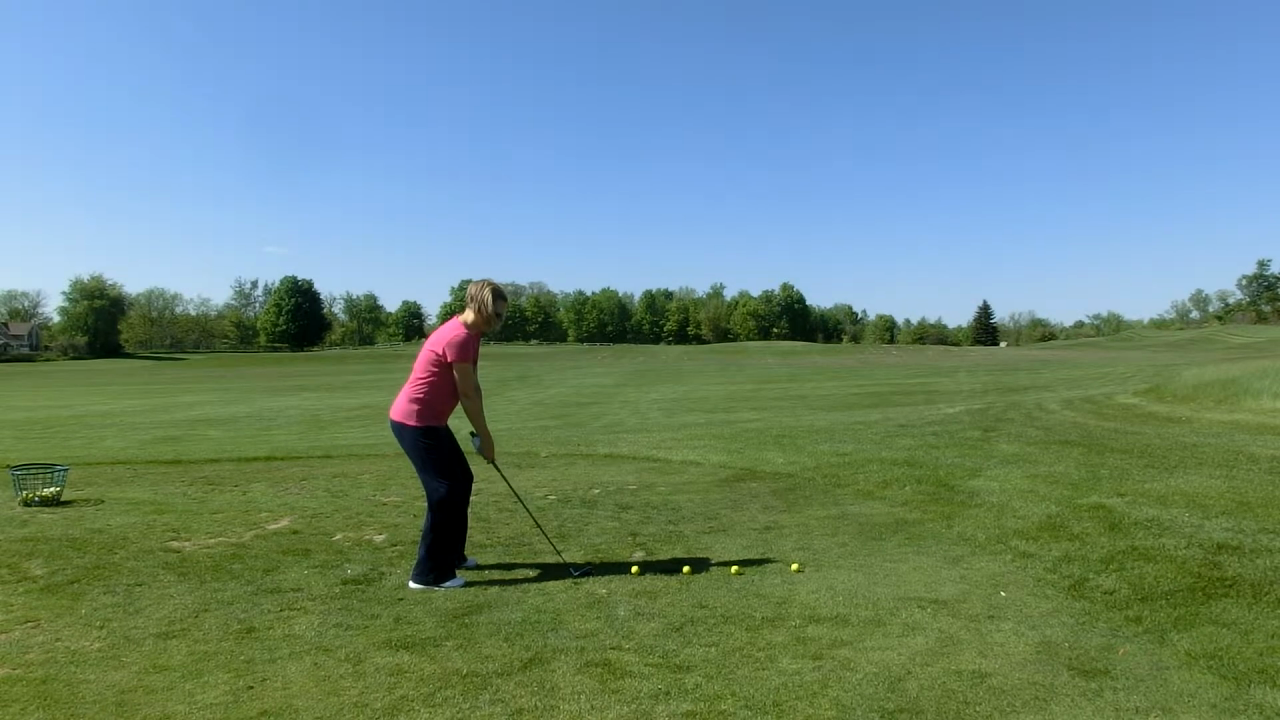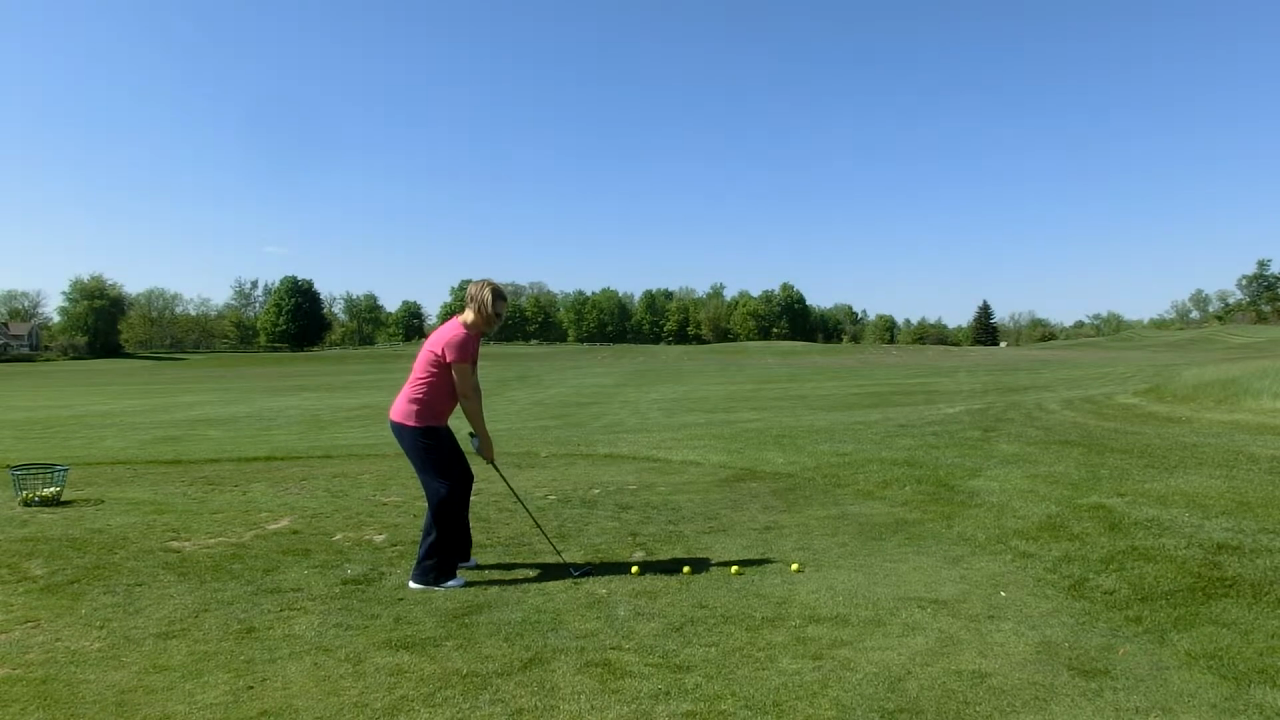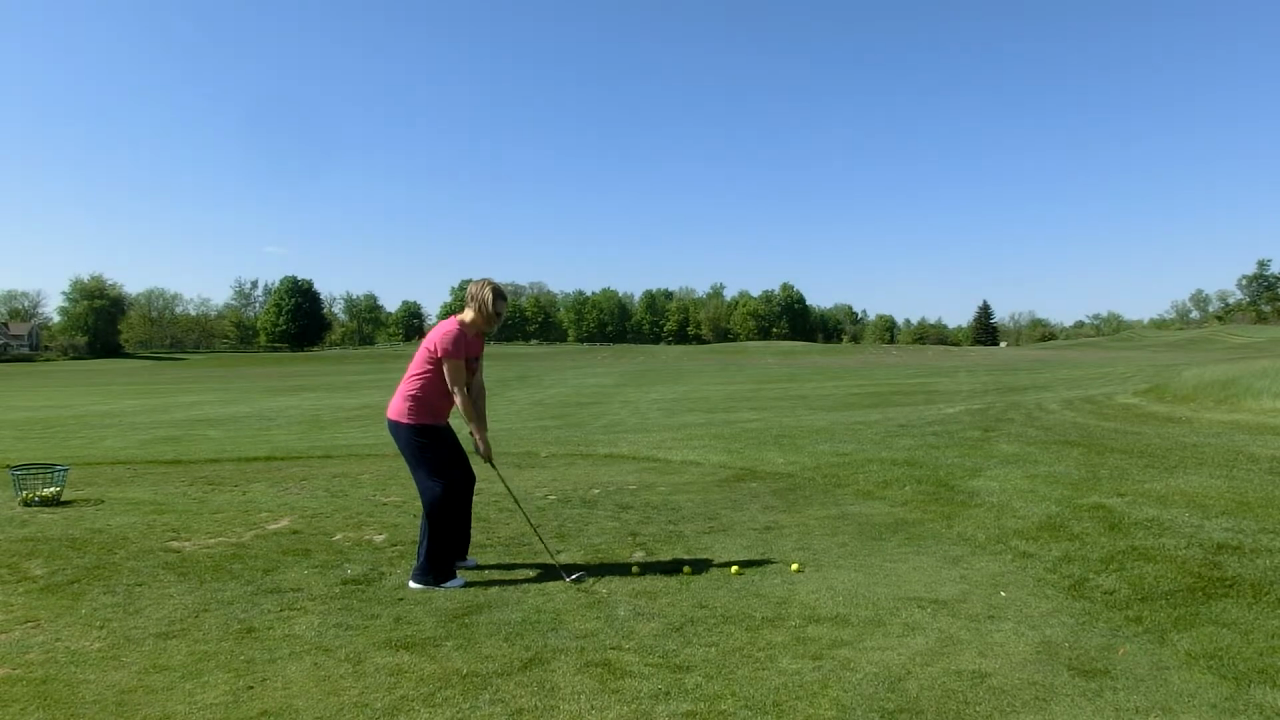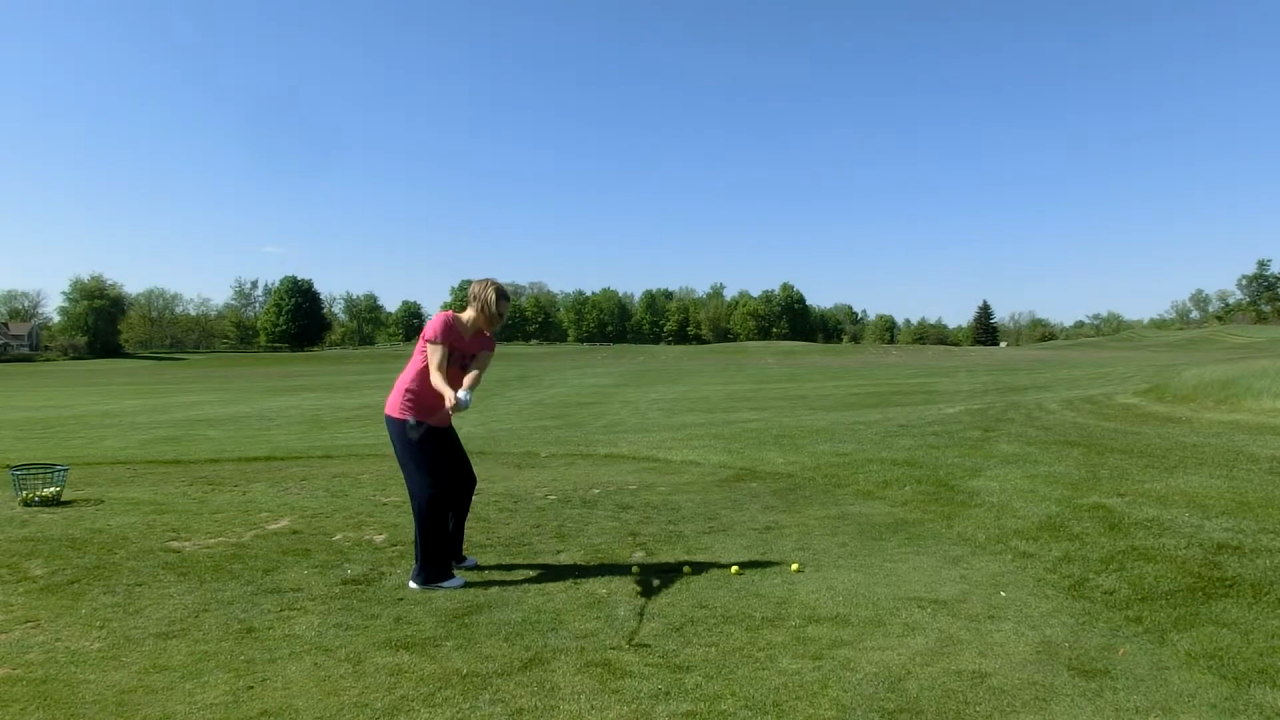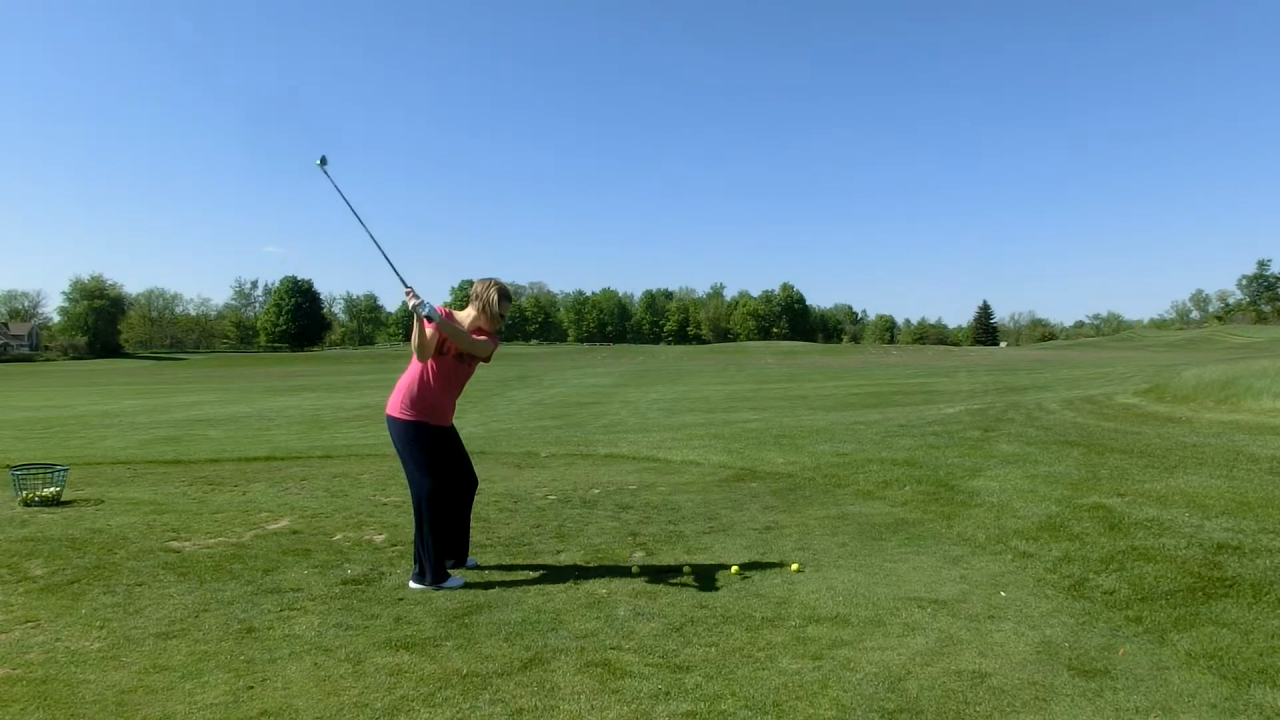
dt=0.2s
person 1, frame 1
left shoulder: (469, 333)
right shoulder: (459, 338)
left elbow: (473, 386)
right elbow: (466, 394)
left wrist: (481, 433)
right wrist: (485, 437)
left hip: (429, 420)
right hip: (415, 421)
left knee: (461, 480)
right knee: (445, 490)
left ankle: (450, 553)
right ankle: (428, 573)
person 1, frame 2
left shoulder: (470, 334)
right shoulder: (457, 338)
left elbow: (473, 386)
right elbow: (465, 395)
left wrist: (482, 433)
right wrist: (484, 438)
left hip: (431, 420)
right hip: (414, 421)
left knee: (461, 480)
right knee: (445, 490)
left ankle: (452, 551)
right ankle: (429, 573)
person 1, frame 3
left shoulder: (477, 337)
right shoulder: (451, 333)
left elbow: (477, 384)
right elbow: (457, 392)
left wrist: (483, 431)
right wrist: (479, 437)
left hip: (435, 420)
right hip: (410, 419)
left knee: (463, 480)
right knee: (440, 490)
left ankle: (452, 552)
right ankle: (428, 573)
person 1, frame 4
left shoulder: (486, 340)
right shoulder: (442, 322)
left elbow: (476, 371)
right elbow: (436, 374)
left wrist: (464, 395)
right wrist: (450, 396)
left hip: (439, 418)
right hip: (406, 415)
left knee: (463, 482)
right knee: (429, 490)
left ankle: (449, 553)
right ankle: (427, 573)
person 1, frame 5
left shoulder: (488, 339)
right shoulder: (439, 315)
left elbow: (464, 342)
right elbow: (421, 351)
left wrist: (432, 315)
right wrist: (422, 312)
left hip: (441, 420)
right hip: (408, 416)
left knee: (464, 483)
right knee: (431, 490)
left ankle: (451, 554)
right ankle: (427, 573)
